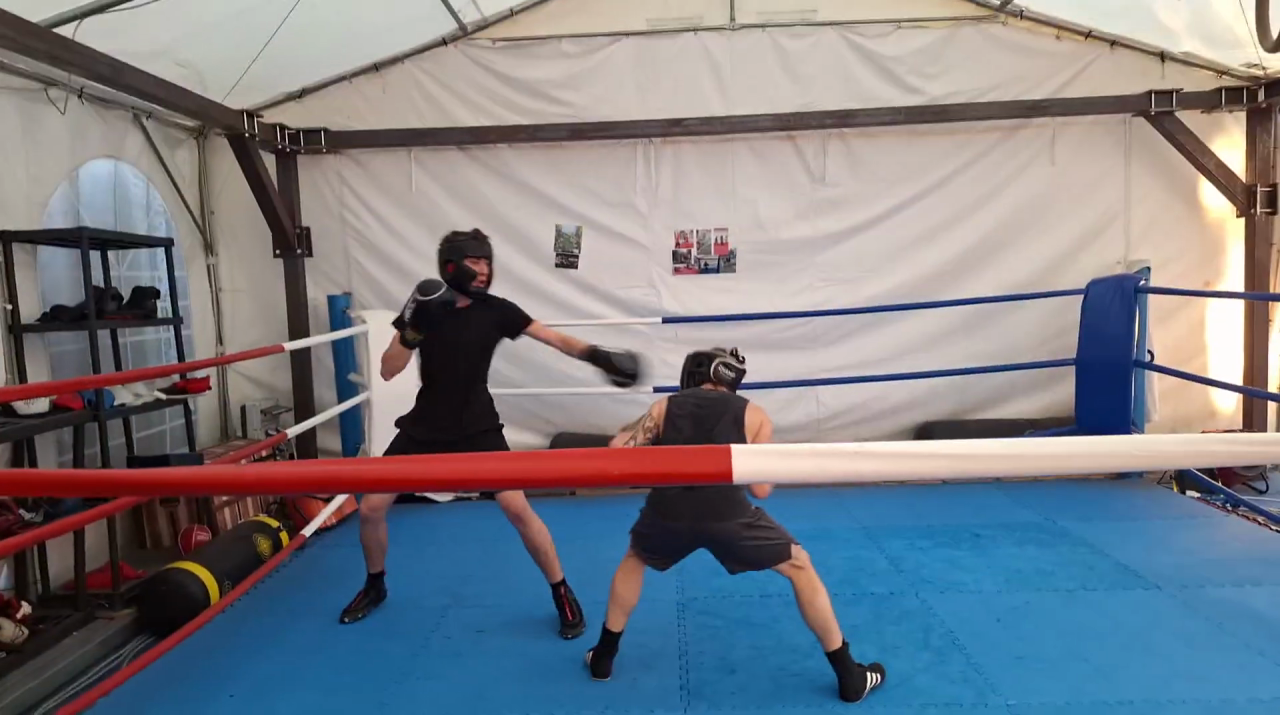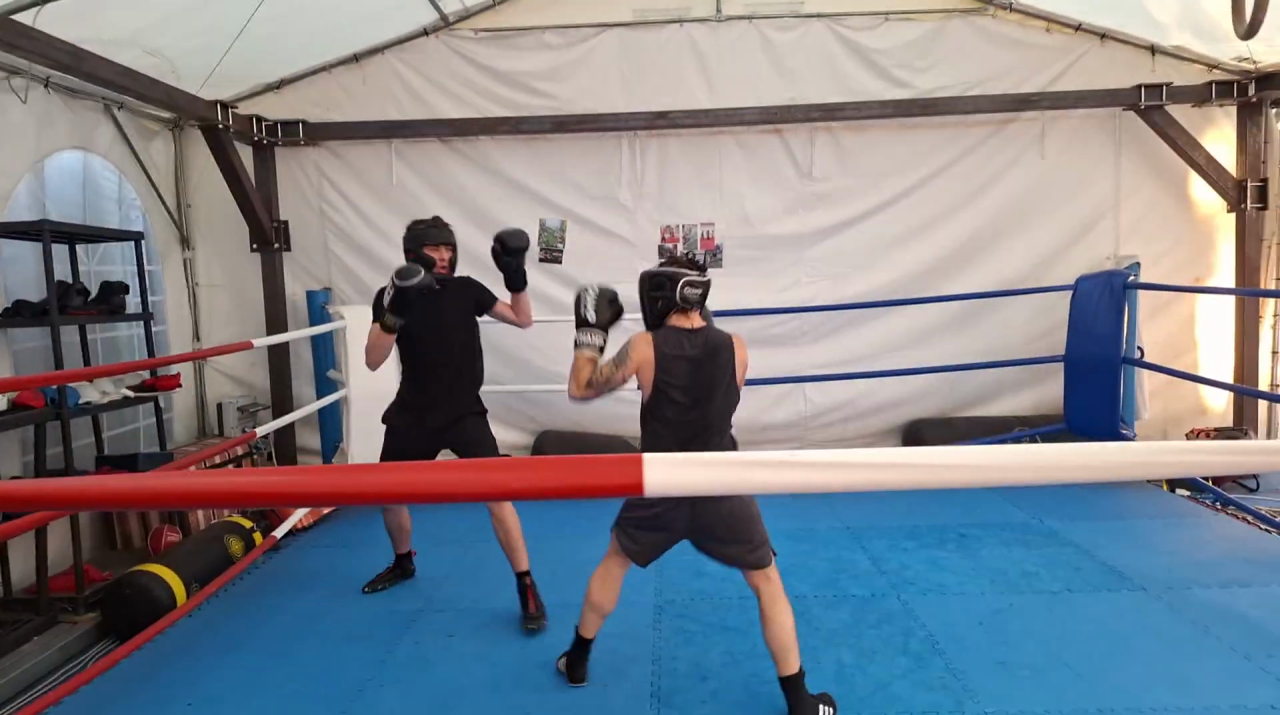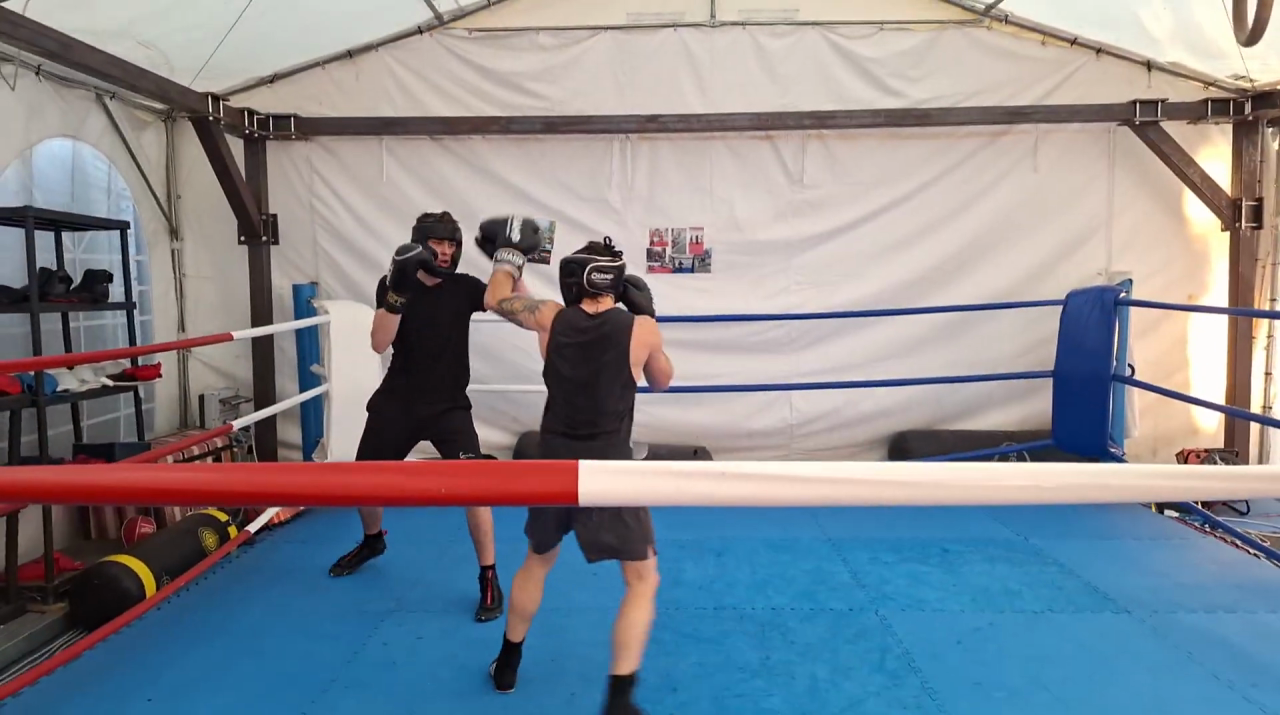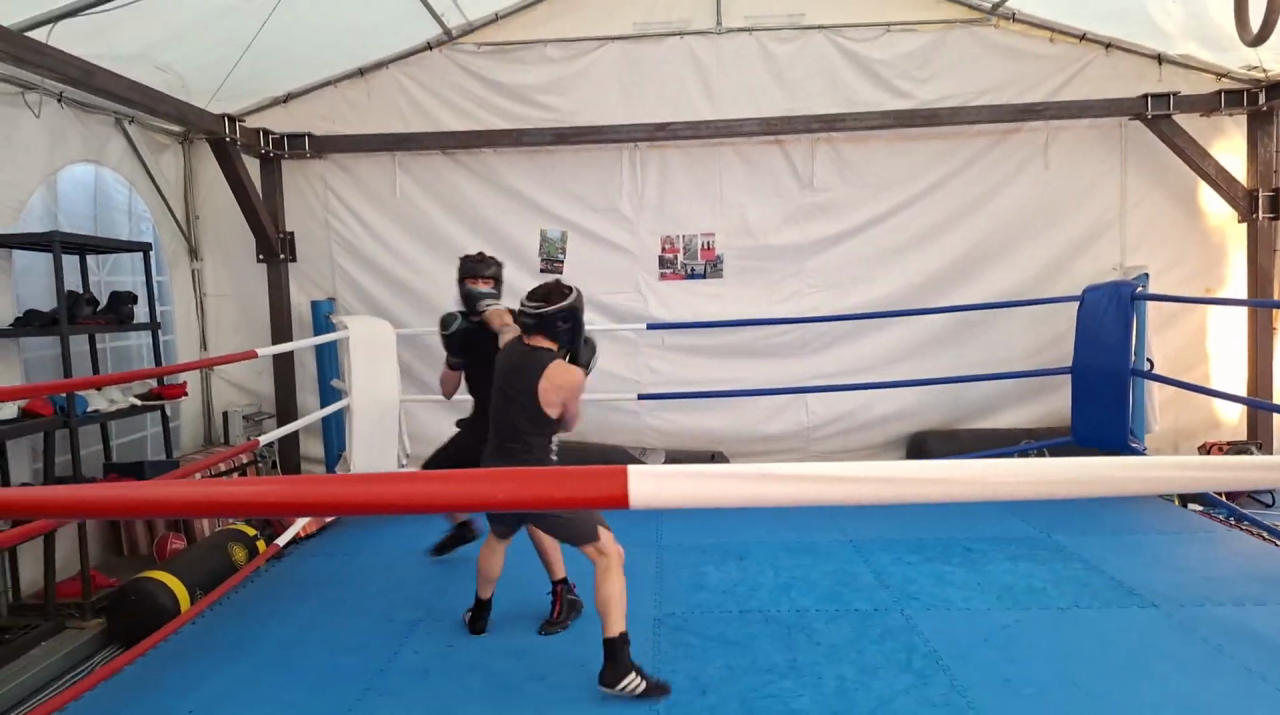
dt=0.4s
person 1, frame 1
left shoulder: (669, 404)
right shoulder: (753, 414)
left elbow: (618, 448)
right elbow: (761, 488)
left wrist: (642, 440)
left hip: (667, 510)
right hip: (727, 513)
left knee: (635, 559)
right knee: (801, 568)
left ankle: (603, 655)
right ankle: (849, 675)
person 1, frame 2
left shoulder: (644, 347)
right shoulder: (735, 349)
left elbow: (580, 389)
left wrist: (590, 332)
right hip: (719, 488)
left knee: (615, 559)
right knee: (768, 584)
left ankle: (577, 658)
person 1, frame 3
left shoulder: (551, 318)
right shoulder: (642, 328)
left elbow: (496, 299)
right elbow: (662, 381)
left wrist: (509, 253)
left hip: (554, 465)
left knee: (539, 561)
right knee: (642, 580)
left ankle: (507, 665)
person 1, frame 4
left shoulder: (512, 349)
right shoulder: (565, 374)
right elbow: (566, 426)
left hip: (496, 473)
left knee: (498, 537)
right knee: (609, 554)
left ankle: (480, 613)
right ankle: (617, 666)
person 2, frame 1
left shoulder: (496, 310)
right shoulder: (420, 308)
left elbow: (554, 338)
right elbow: (388, 371)
left wrist: (599, 356)
right wrist: (414, 329)
left hip: (476, 425)
right hip: (425, 426)
left knee: (516, 508)
right knee: (370, 507)
left ankle: (562, 593)
right ankle: (375, 586)
person 2, frame 2
left shoulder: (467, 290)
right shoulder: (391, 297)
left elbow: (522, 320)
right elbow: (373, 361)
left wrist: (516, 275)
right wrist: (393, 312)
left hip: (464, 411)
right hip: (412, 414)
left ankle: (526, 586)
right ankle: (404, 563)
person 2, frame 3
left shoulder: (463, 286)
right shoulder: (391, 284)
right elbow: (380, 343)
right wrist: (400, 289)
left hip: (447, 404)
right hip: (397, 402)
left ankle: (488, 578)
right ankle: (373, 540)
person 2, frame 4
left shoulder: (504, 316)
right shoulder: (459, 327)
right elbow: (447, 392)
left wrist: (489, 306)
right wrist: (454, 355)
right hip: (480, 424)
right knee: (431, 474)
left ankle: (565, 594)
right ankle: (462, 528)
